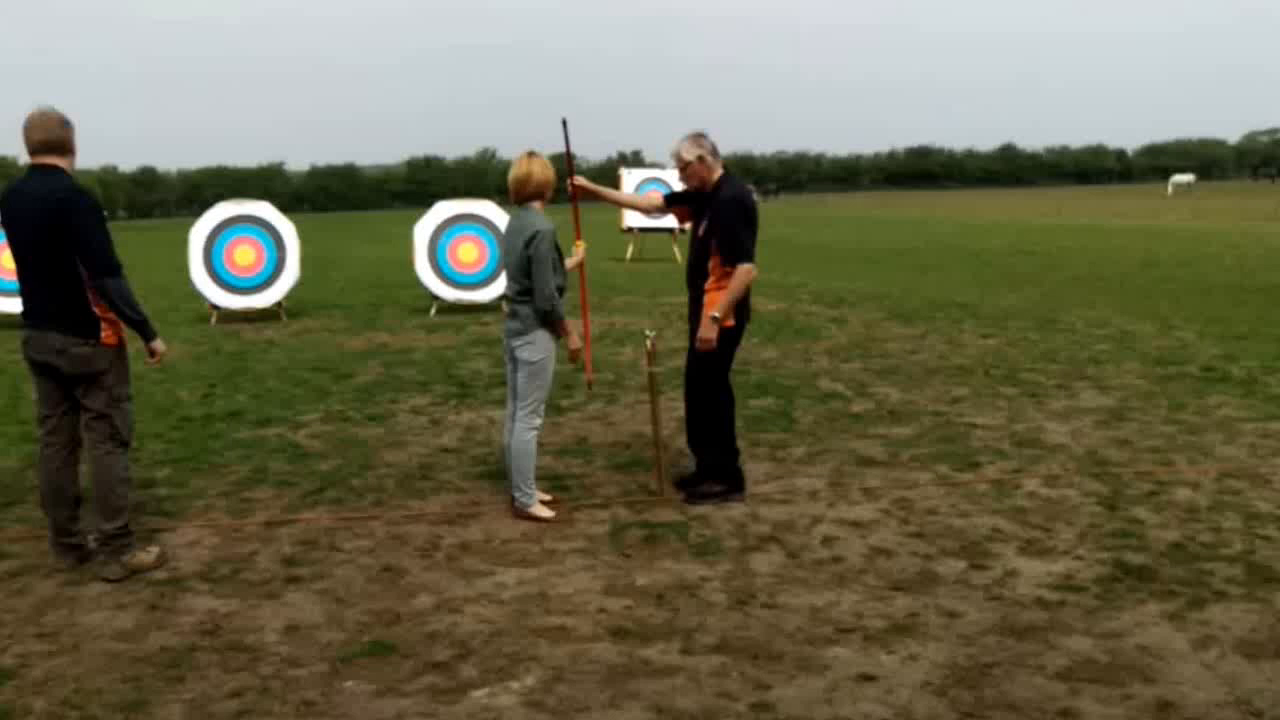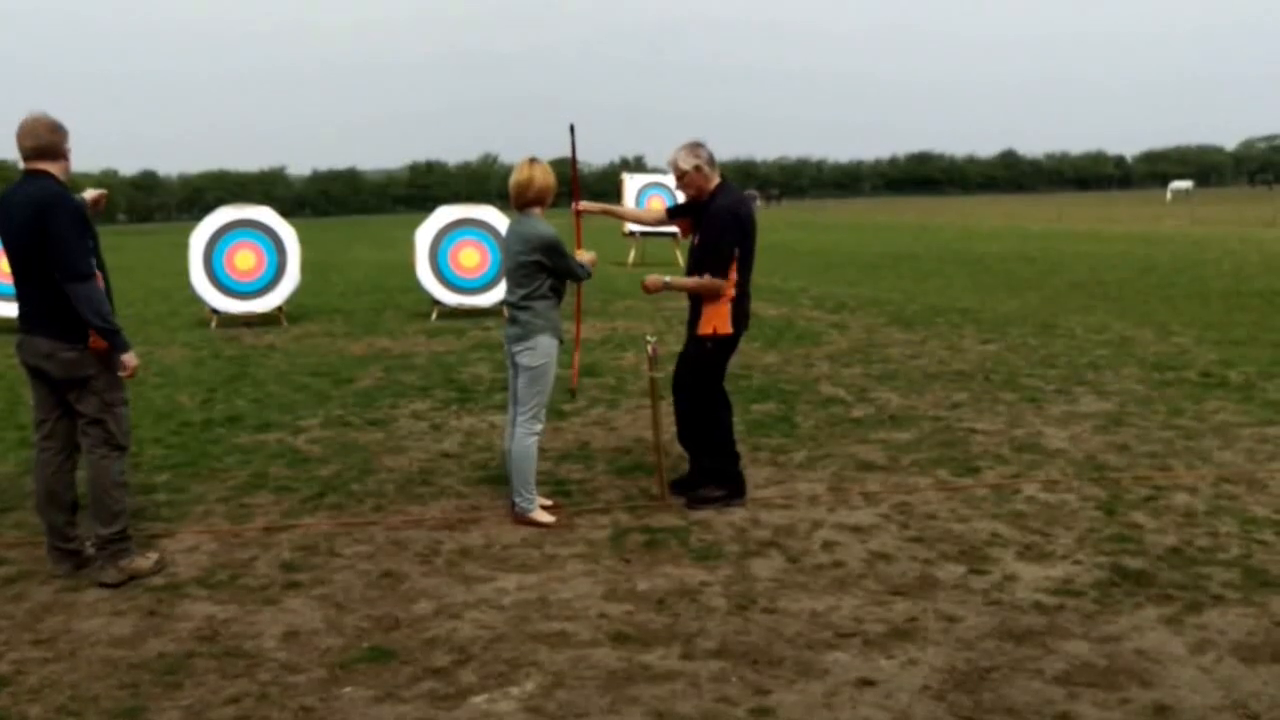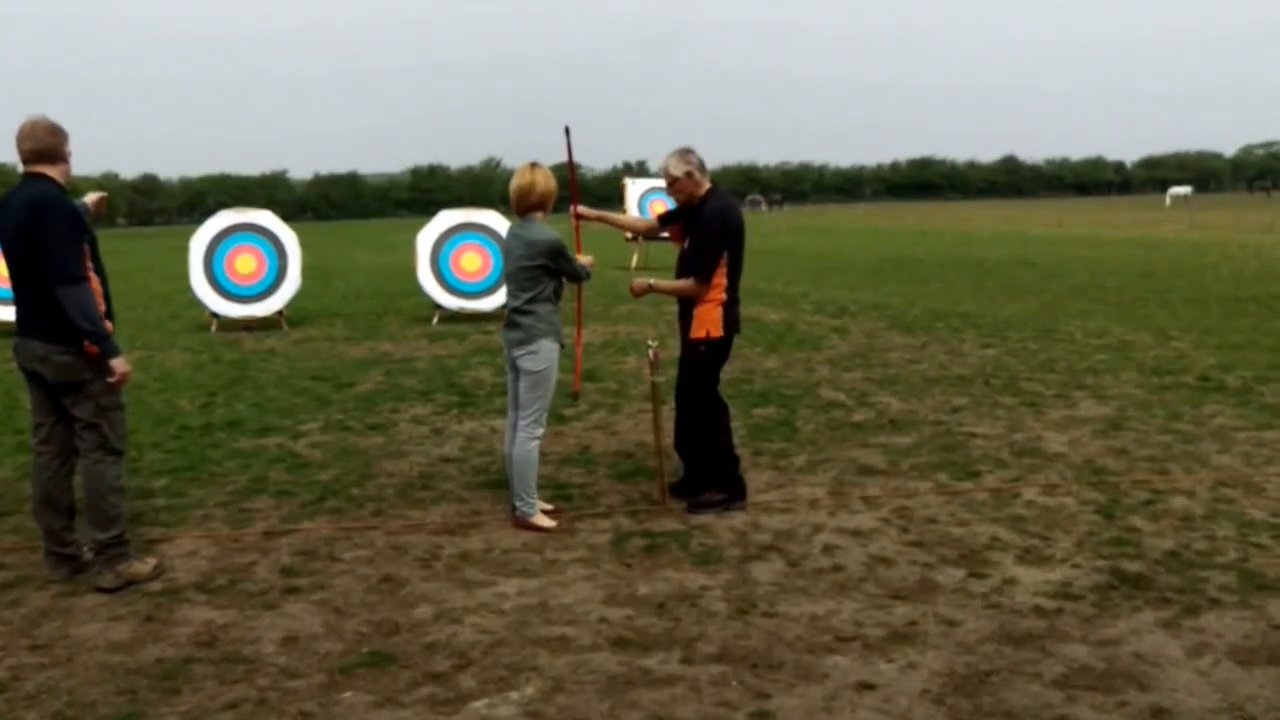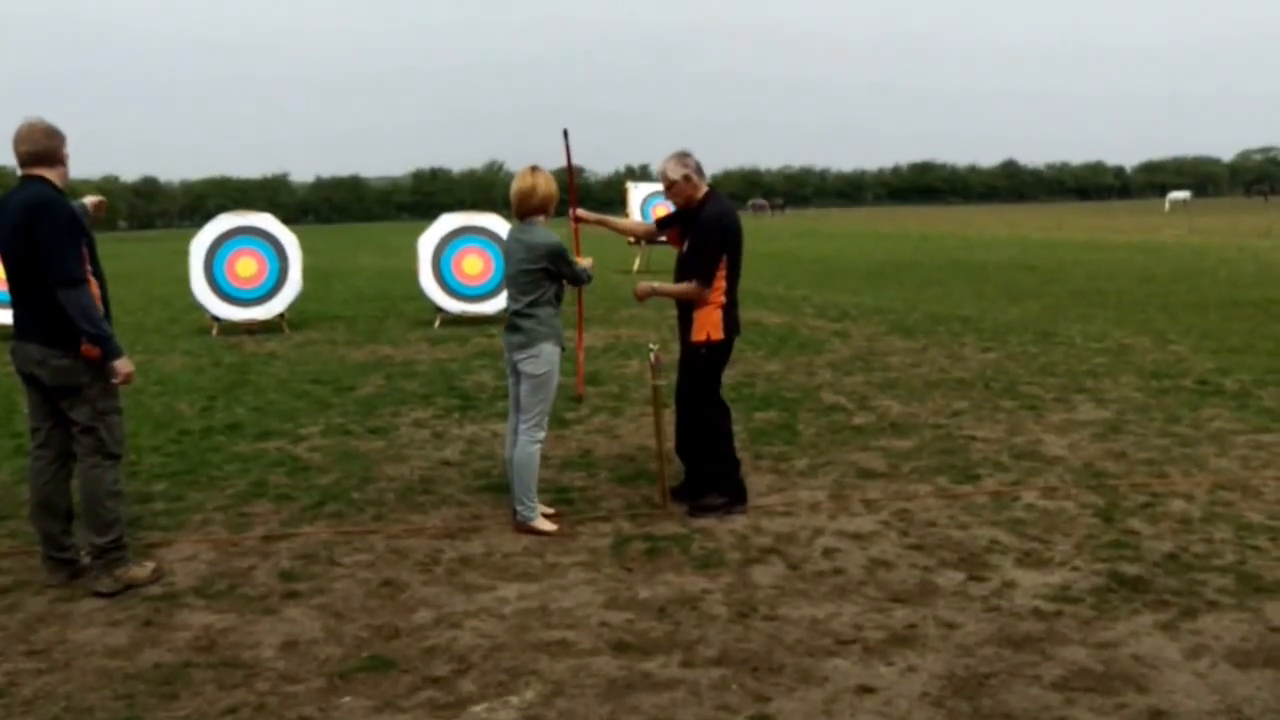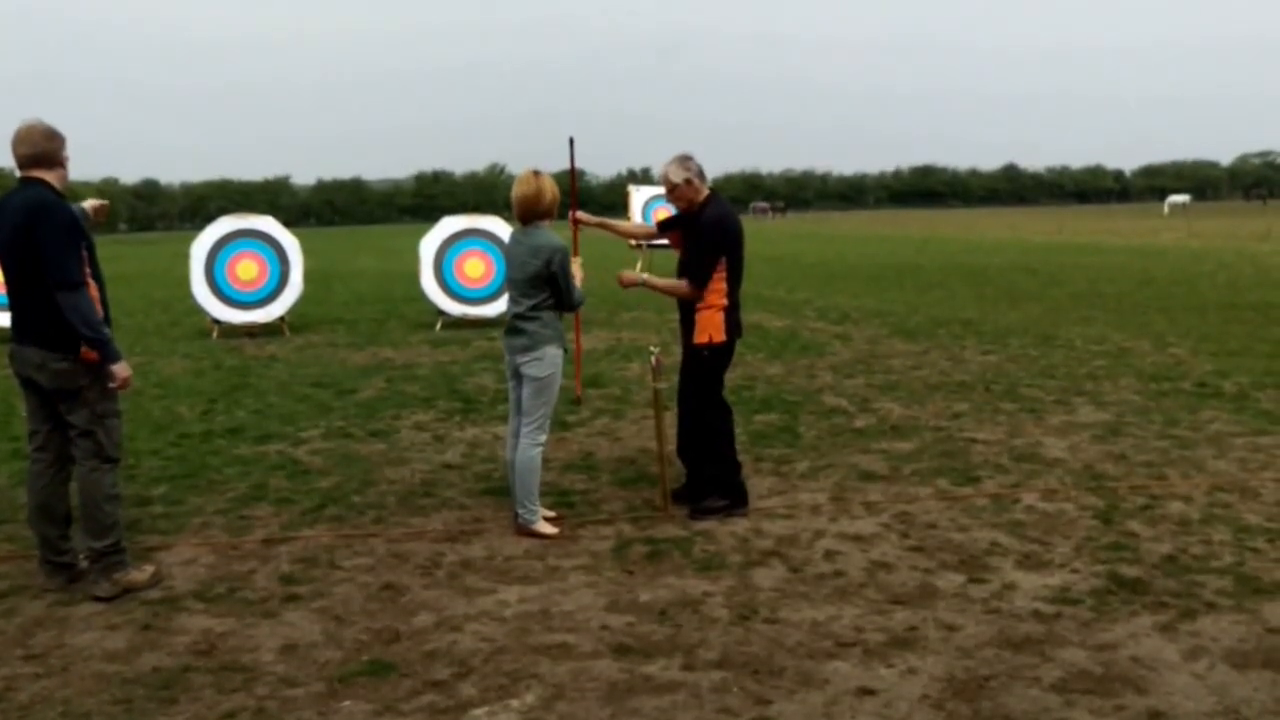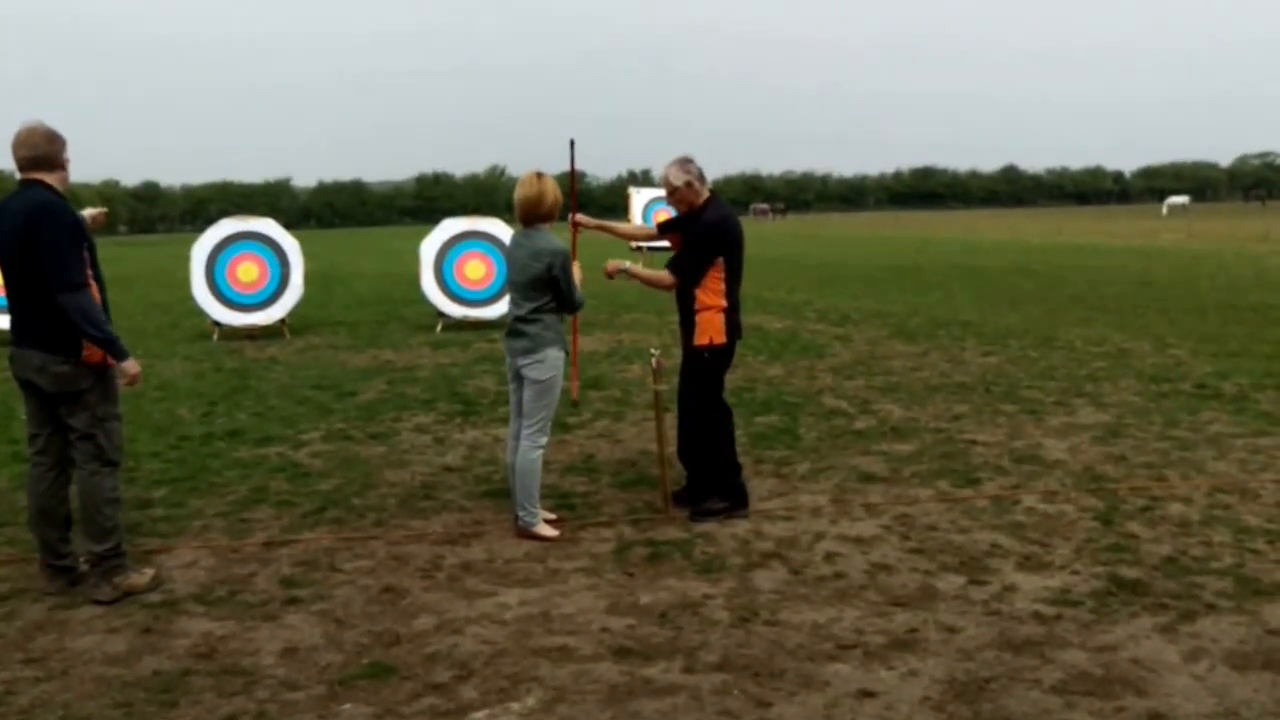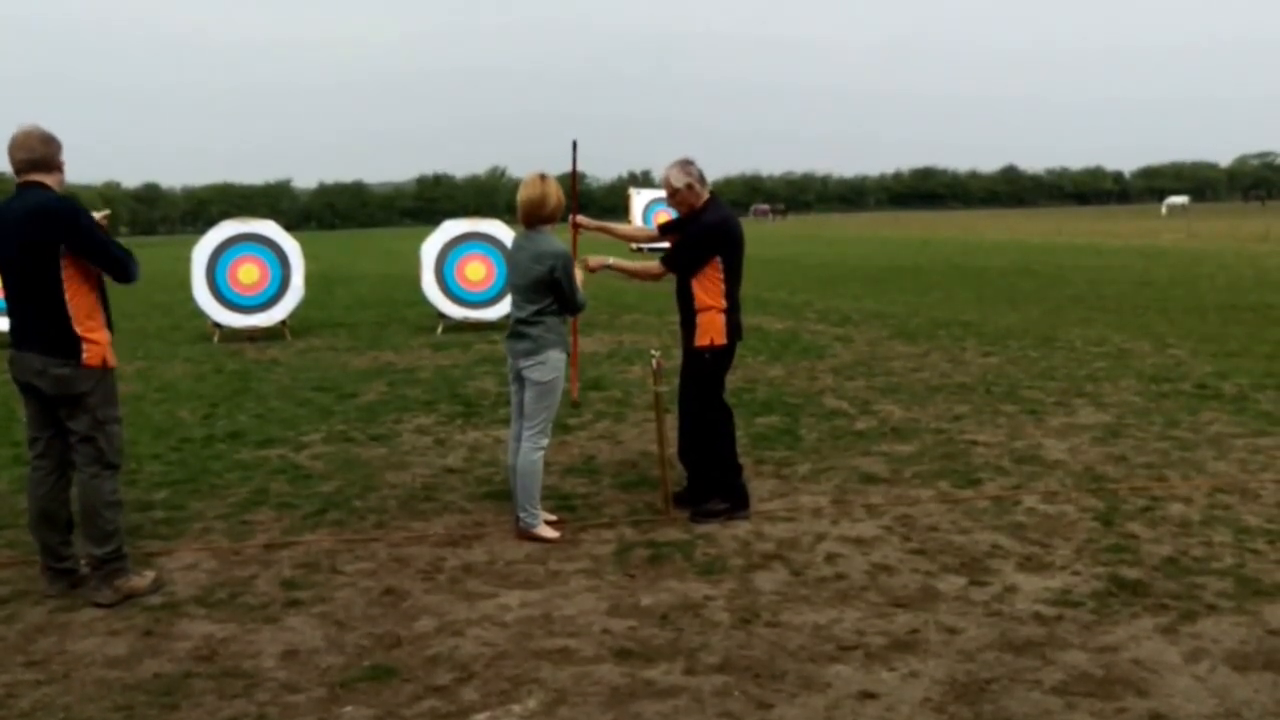
dt=0.4s
person 1, frame 1
right shoulder: (73, 196)
right elbow: (106, 274)
right wrist: (148, 332)
left hip: (39, 336)
right hip: (86, 339)
left knee: (56, 439)
right knee: (109, 440)
left ankle: (67, 543)
right ankle: (117, 550)
person 1, frame 2
right shoulder: (57, 201)
right elbow: (80, 282)
left wrist: (81, 206)
right wrist: (119, 343)
right hip: (78, 344)
left knee: (54, 444)
right knee: (105, 443)
left ankle: (64, 549)
right ankle: (115, 555)
person 1, frame 3
right shoulder: (53, 203)
right elbow: (72, 286)
left wrist: (81, 212)
right wrist: (109, 349)
right hip: (73, 349)
left knee: (51, 448)
right knee: (101, 448)
left ankle: (62, 554)
right ankle: (112, 559)
person 1, frame 4
right shoulder: (51, 205)
right elbow: (71, 288)
left wrist: (80, 212)
right wrist: (112, 349)
right hip: (71, 352)
left knee: (48, 452)
right knee: (98, 453)
left ankle: (59, 559)
right ankle: (110, 564)
person 1, frame 5
right shoulder: (50, 208)
right elbow: (70, 292)
left wrist: (79, 216)
right wrist: (110, 354)
right hip: (70, 356)
left knee: (46, 456)
right knee: (97, 457)
left ankle: (57, 563)
right ankle: (109, 568)
person 1, frame 6
right shoulder: (53, 210)
right elbow: (73, 294)
left wrist: (78, 227)
right wrist: (119, 352)
right hip: (72, 358)
left knee: (46, 459)
right knee: (97, 461)
left ankle: (58, 567)
right ankle: (109, 572)
person 1, frame 7
right shoulder: (61, 210)
right elbow: (124, 269)
left wrist: (83, 231)
right wrist: (99, 236)
right hip: (75, 360)
left knee: (47, 462)
right knee: (97, 464)
left ankle: (58, 568)
right ankle: (109, 574)
person 2, frame 1
left shoulder: (515, 224)
right shoulder: (541, 229)
right elbow: (545, 296)
left wrist: (570, 262)
right wrist: (570, 332)
left hip: (515, 327)
right hip: (535, 332)
left knee: (516, 413)
right knee: (529, 418)
left ankle: (521, 488)
right ankle: (525, 500)
person 2, frame 2
left shoulder: (515, 229)
right shoulder: (543, 234)
right elbow: (575, 273)
left wrist: (572, 262)
right wrist: (587, 263)
left hip: (516, 332)
right hip: (537, 336)
left knee: (516, 419)
right knee: (530, 423)
left ankle: (522, 494)
right ankle: (525, 505)
person 2, frame 3
left shoulder: (514, 234)
right shoulder: (547, 238)
right elbow: (577, 273)
left wrist: (570, 265)
right wrist: (586, 265)
left hip: (515, 336)
right hip: (538, 340)
left knee: (517, 423)
right knee: (531, 428)
left ankle: (523, 498)
right ankle: (526, 509)
person 2, frame 4
left shoulder: (514, 237)
right shoulder: (548, 242)
right elbow: (577, 278)
left wrist: (570, 266)
right wrist: (585, 266)
left hip: (515, 340)
right hip: (539, 344)
left knee: (517, 427)
right knee: (532, 431)
left ankle: (523, 502)
right ankle: (527, 514)
person 2, frame 5
left shoulder: (515, 240)
right shoulder: (554, 246)
right elbow: (570, 302)
left wrist: (564, 272)
right wrist: (578, 279)
left hip: (515, 343)
right hip: (542, 347)
left knee: (517, 430)
right knee: (534, 434)
left ankle: (524, 505)
right ankle: (528, 517)
person 2, frame 6
left shoulder: (516, 242)
right shoulder: (555, 249)
right elbow: (572, 304)
right wrist: (576, 279)
left hip: (516, 346)
right hip: (543, 351)
left knee: (518, 432)
right knee: (534, 437)
left ankle: (525, 508)
right ankle: (528, 519)
person 2, frame 7
left shoulder: (518, 244)
right shoulder: (557, 252)
right elbow: (574, 305)
right wrist: (578, 281)
left hip: (518, 348)
right hip: (544, 352)
left knee: (519, 434)
right knee: (535, 438)
left ankle: (525, 509)
right ankle: (529, 521)
person 3, frame 1
left shoulder: (731, 200)
right shoulder: (706, 195)
left elbow: (746, 270)
right elbow: (650, 204)
left wrist: (713, 319)
right wrist: (594, 189)
left hip: (720, 316)
right hip: (706, 311)
left knee: (710, 391)
right knee: (698, 389)
left ankle: (727, 478)
right ankle: (708, 469)
person 3, frame 2
left shoulder: (725, 209)
right shoulder: (708, 203)
left elbow: (714, 282)
right elbow: (657, 217)
left wrist: (665, 282)
right wrist: (601, 209)
left hip: (720, 318)
right hip: (707, 317)
left knee: (706, 394)
right knee: (686, 387)
left ankle: (727, 482)
right ankle: (702, 471)
person 3, frame 3
left shoulder: (716, 214)
right shoulder: (698, 208)
left elbow: (697, 285)
right elbow: (649, 226)
left wrist: (649, 285)
right wrist: (597, 216)
left hip: (711, 323)
right hip: (699, 322)
left knee: (704, 400)
right knee: (689, 398)
left ankle: (728, 486)
right ankle: (698, 475)
person 3, frame 4
left shoulder: (714, 217)
right shoulder: (695, 212)
left elbow: (699, 288)
right elbow: (647, 230)
left wrist: (653, 289)
right wrist: (595, 219)
left hip: (711, 326)
right hip: (697, 325)
left knee: (706, 403)
right knee: (689, 402)
left ankle: (728, 490)
right ankle: (699, 480)
person 3, frame 5
left shoulder: (714, 220)
right shoulder: (697, 215)
left elbow: (688, 287)
right elbow: (649, 231)
left wrist: (640, 279)
right wrist: (596, 221)
left hip: (713, 328)
right hip: (700, 326)
left knee: (708, 405)
right knee: (691, 404)
left ankle: (729, 492)
right ankle: (701, 482)
person 3, frame 6
left shoulder: (713, 222)
right shoulder: (698, 217)
left elbow: (670, 279)
right elbow: (649, 232)
left wrist: (624, 267)
right wrist: (595, 225)
left hip: (713, 329)
right hip: (700, 328)
left knee: (708, 406)
right knee: (692, 406)
left ankle: (730, 494)
right ankle: (701, 484)
person 3, frame 7
left shoulder: (713, 223)
right shoulder: (699, 218)
left elbow: (657, 270)
right elbow: (649, 233)
left wrist: (608, 263)
right wrist: (596, 225)
left hip: (713, 330)
right hip: (701, 328)
left knee: (709, 408)
right knee: (693, 407)
left ankle: (731, 495)
right ankle: (702, 485)
